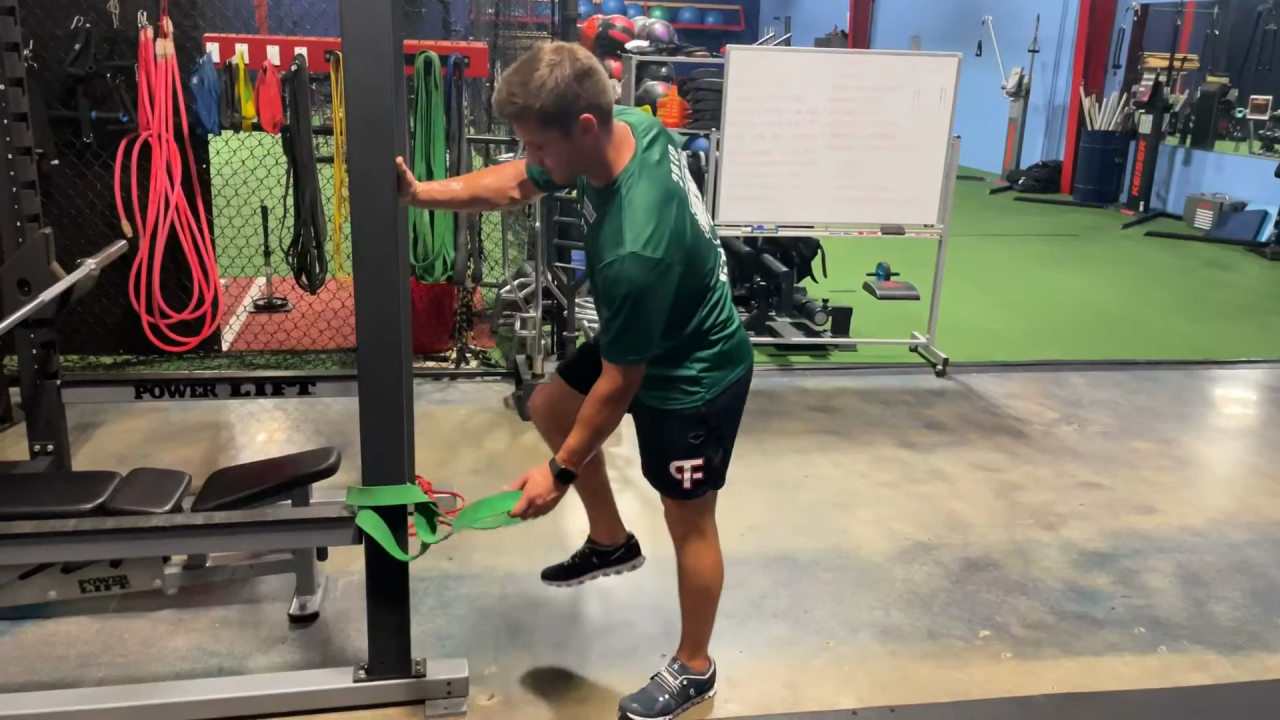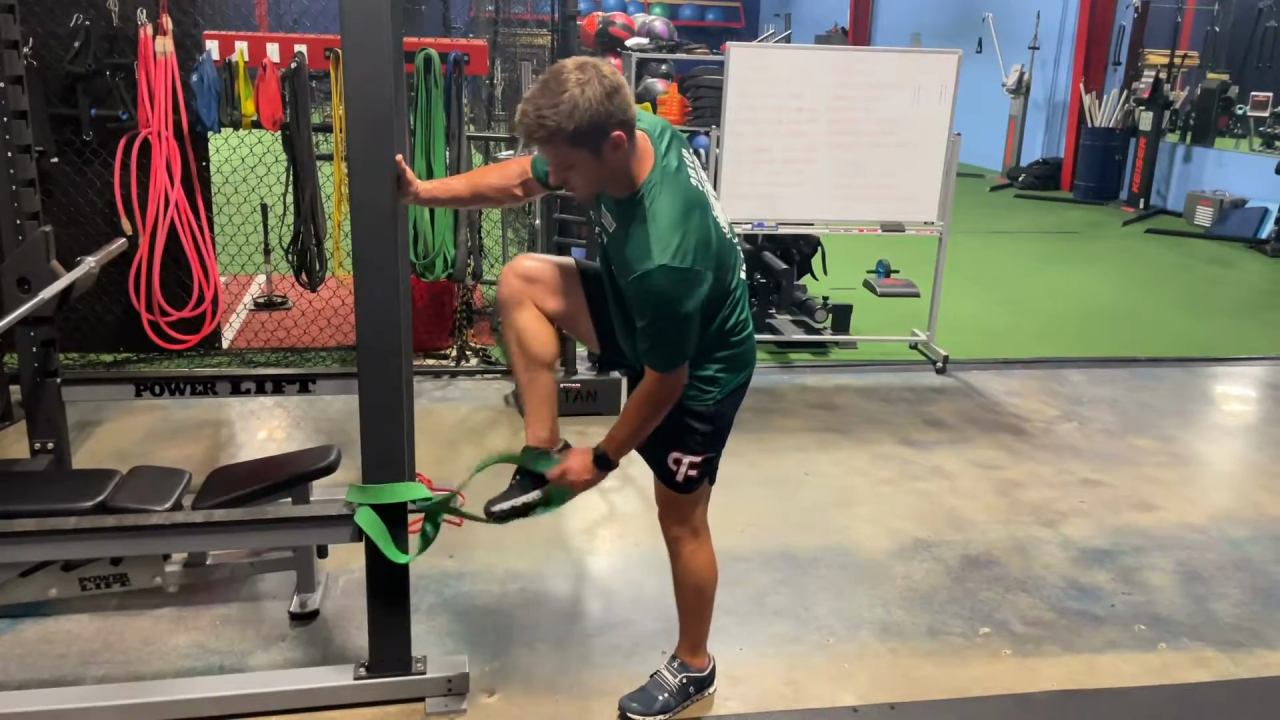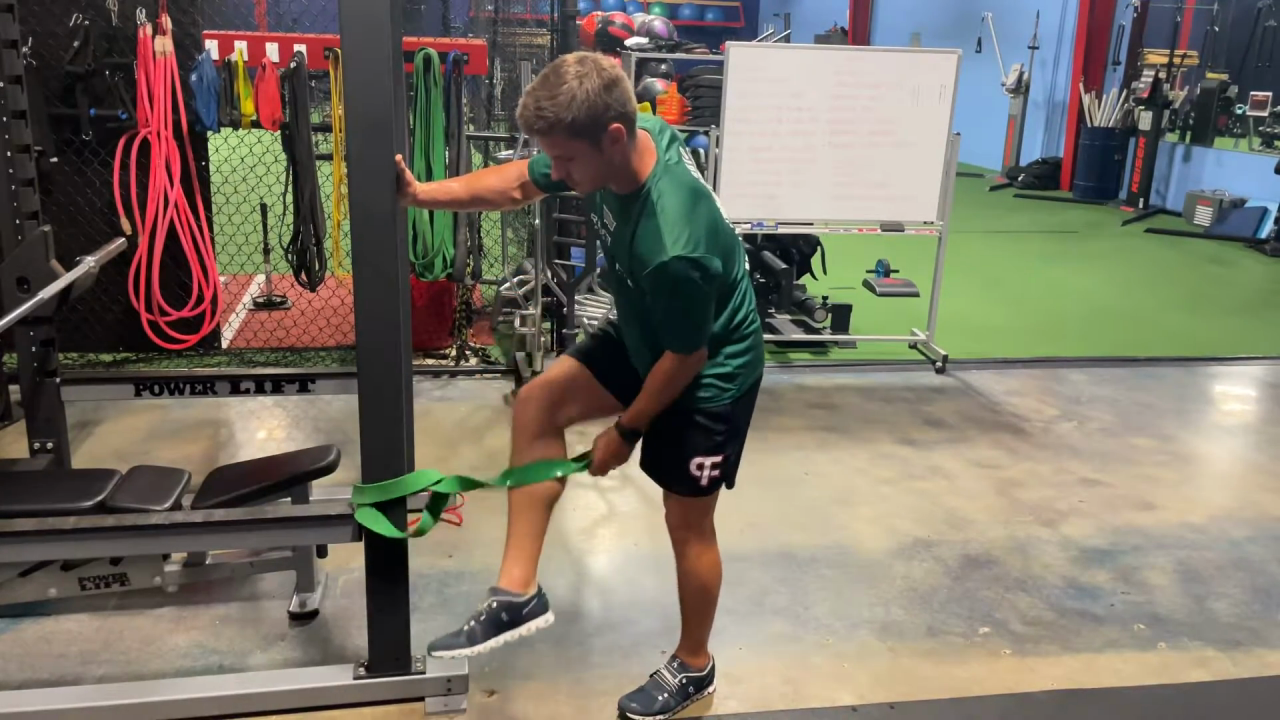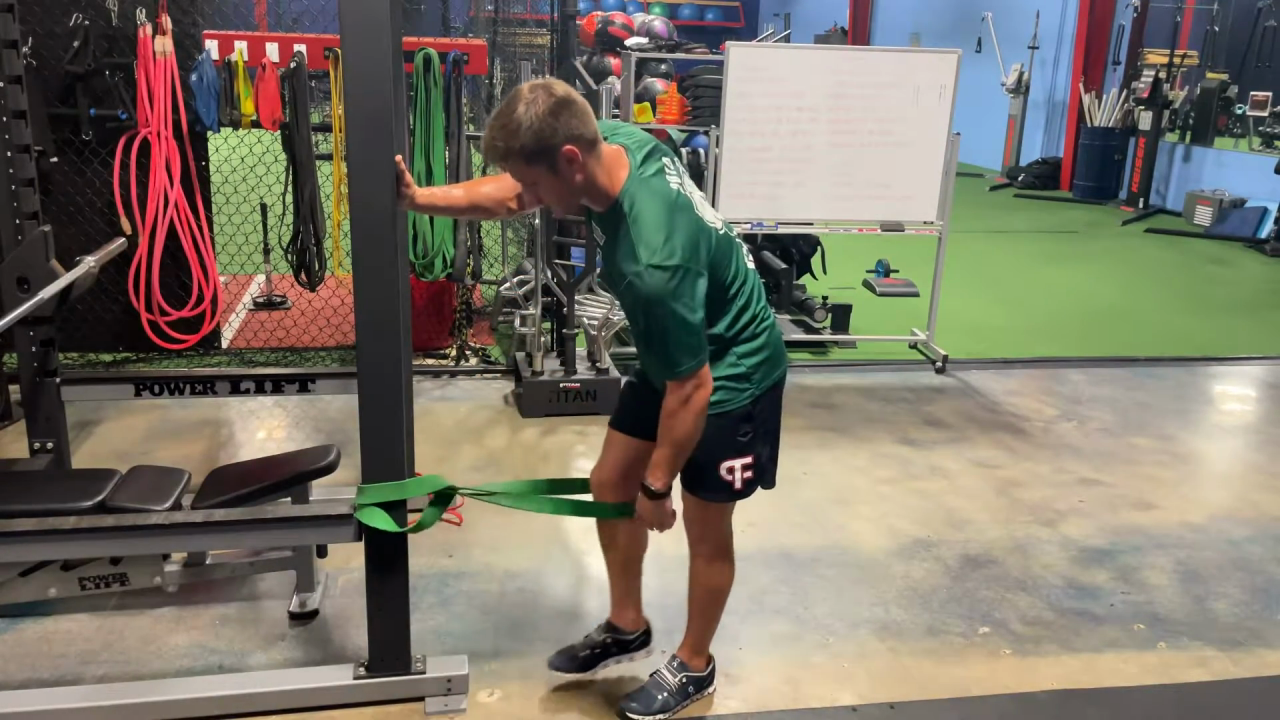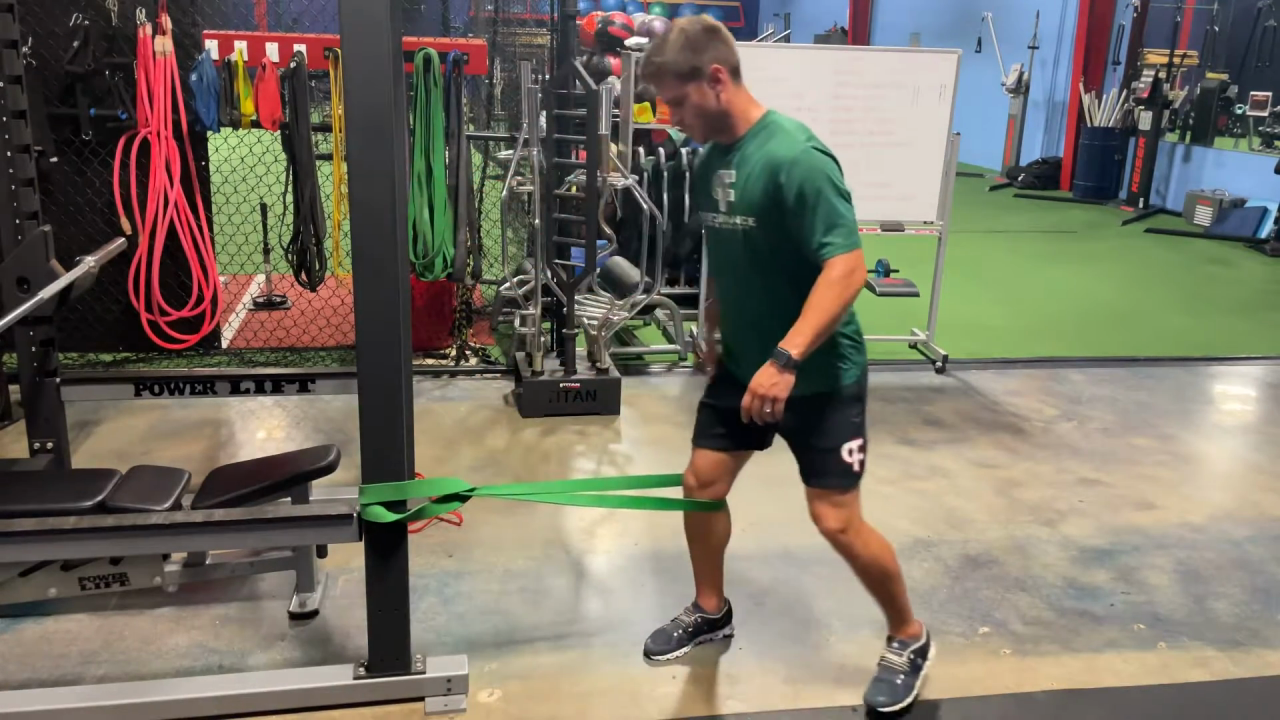
dt=1s
person 1, frame 1
left shoulder: (634, 250)
right shoulder: (628, 126)
left elbow: (619, 384)
right elbow: (516, 184)
left wrist: (560, 473)
right wrist: (422, 193)
left hip: (695, 373)
right hip: (649, 336)
left knee: (688, 521)
right knee: (546, 407)
right ankle: (610, 539)
person 1, frame 2
left shoulder: (663, 259)
right shoulder: (634, 133)
left elbow: (663, 384)
right elbow: (520, 179)
left wrist: (601, 459)
right wrist: (424, 190)
left hip: (700, 372)
right hip: (645, 319)
left knee: (679, 519)
right knee: (522, 279)
left ankle: (693, 666)
right ankle: (545, 451)
person 1, frame 3
left shoulder: (674, 247)
right shoulder: (620, 140)
left elbow: (685, 361)
right elbow: (517, 184)
left wrist: (625, 433)
right wrist: (423, 193)
left hip: (709, 373)
right hip: (643, 338)
left knee: (686, 521)
right knee: (535, 405)
left ankle: (693, 666)
right ankle: (516, 596)
person 1, frame 4
left shoulder: (651, 260)
right shoulder: (616, 140)
left elbow: (691, 389)
right elbow: (509, 197)
left wrist: (657, 487)
right wrist: (418, 198)
left hip: (731, 373)
right hip: (672, 359)
left knee: (703, 523)
right knee: (609, 485)
left ankle: (693, 663)
right ankle: (626, 627)
person 1, frame 5
left shoulder: (795, 160)
right shoulder: (712, 160)
left elbow: (846, 269)
left wrist: (785, 361)
right wrist: (712, 336)
left hip: (820, 372)
right hip: (746, 359)
left knee: (836, 520)
right knee: (702, 482)
left ankle: (909, 637)
right ankle: (709, 609)
